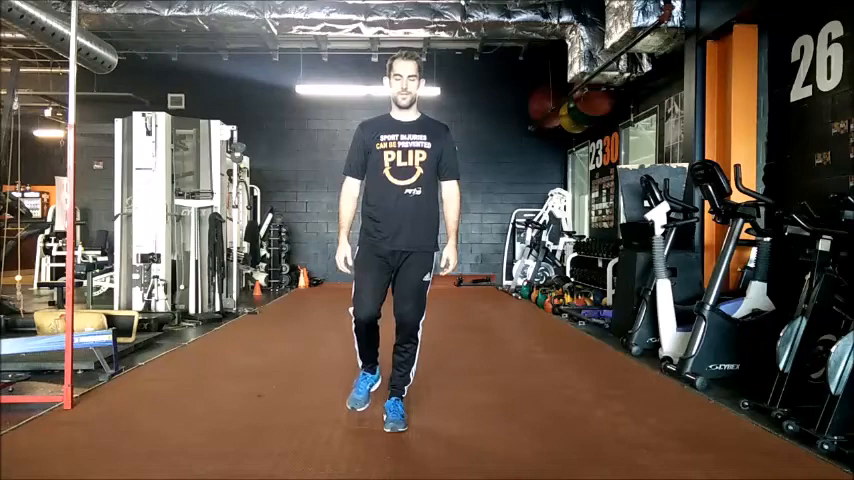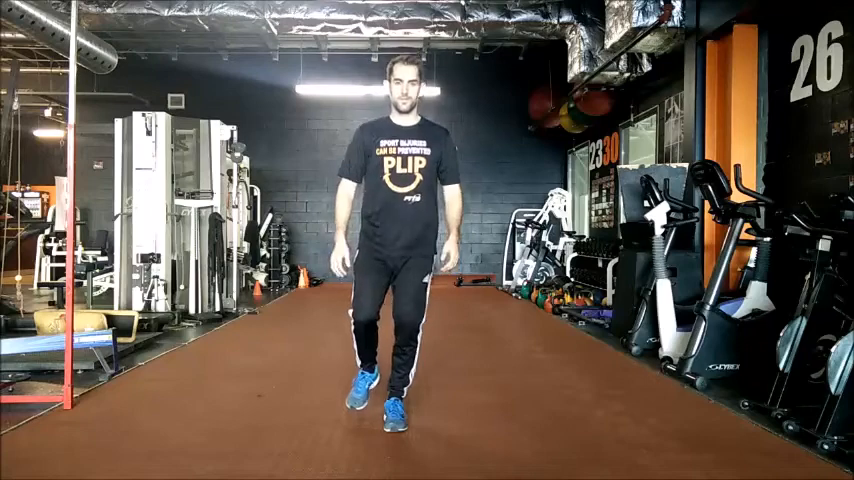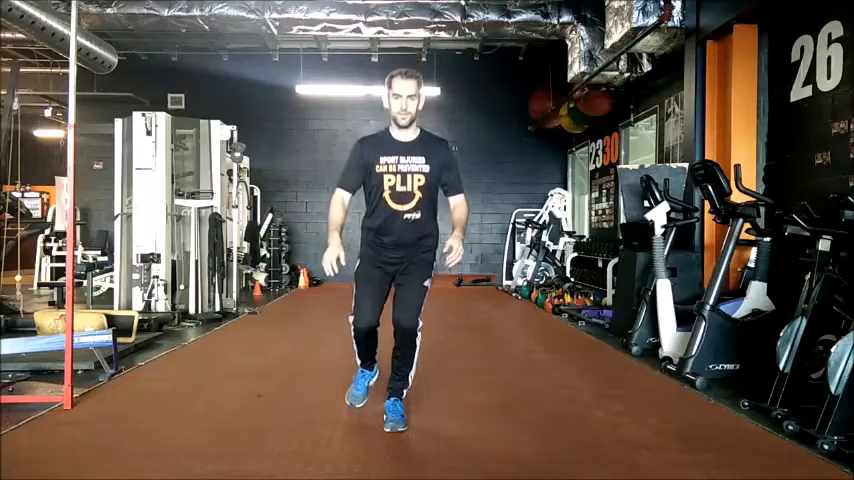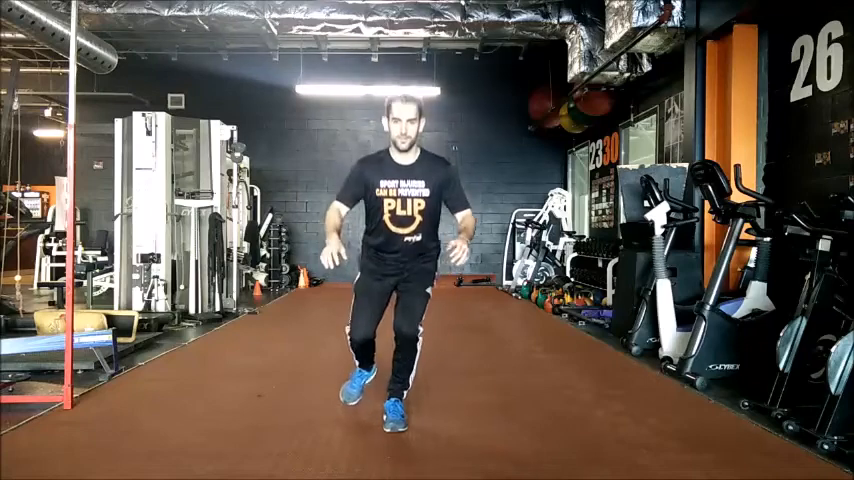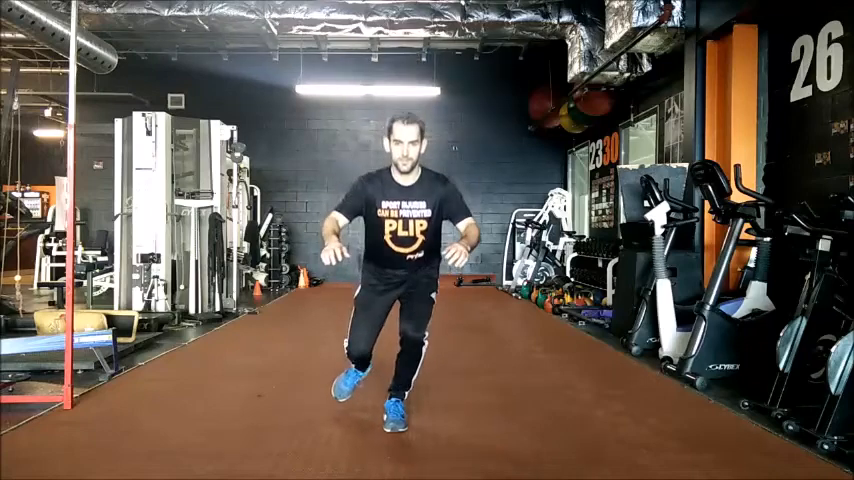
dt=0.3s
person 1, frame 1
left shoulder: (438, 133)
right shoulder: (368, 131)
left elbow: (450, 190)
right elbow: (351, 187)
left wrist: (452, 242)
right wrist: (343, 238)
left hip: (419, 246)
right hip: (373, 245)
left knee: (409, 323)
right knee: (364, 314)
left ankle: (396, 398)
right ankle: (368, 372)
person 1, frame 2
left shoulder: (438, 137)
right shoulder: (368, 134)
left elbow: (452, 191)
right elbow: (347, 188)
left wrist: (453, 236)
right wrist: (340, 239)
left hip: (418, 249)
right hip: (373, 246)
left knee: (409, 323)
right knee: (363, 315)
left ankle: (396, 398)
right ankle: (367, 371)
person 1, frame 3
left shoulder: (438, 150)
right shoulder: (367, 147)
left elbow: (457, 200)
right elbow: (342, 196)
left wrist: (458, 233)
right wrist: (334, 239)
left hip: (418, 255)
right hip: (375, 253)
left knee: (407, 325)
right knee: (363, 322)
left ankle: (395, 398)
right ankle: (366, 370)
person 1, frame 4
left shoulder: (440, 170)
right shoulder: (367, 168)
left elbow: (466, 216)
right elbow: (336, 209)
left wrist: (464, 237)
right wrist: (332, 236)
left hip: (419, 265)
right hip: (376, 263)
left knee: (408, 330)
right knee: (359, 333)
left ankle: (395, 399)
right ankle: (365, 369)
person 1, frame 5
left shoulder: (441, 188)
right shoulder: (368, 185)
left elbow: (471, 227)
right elbow: (334, 219)
left wrist: (464, 244)
right wrist: (332, 239)
left hip: (421, 275)
right hip: (378, 275)
left knee: (413, 335)
right knee: (357, 347)
left ankle: (396, 399)
right ankle: (360, 368)
